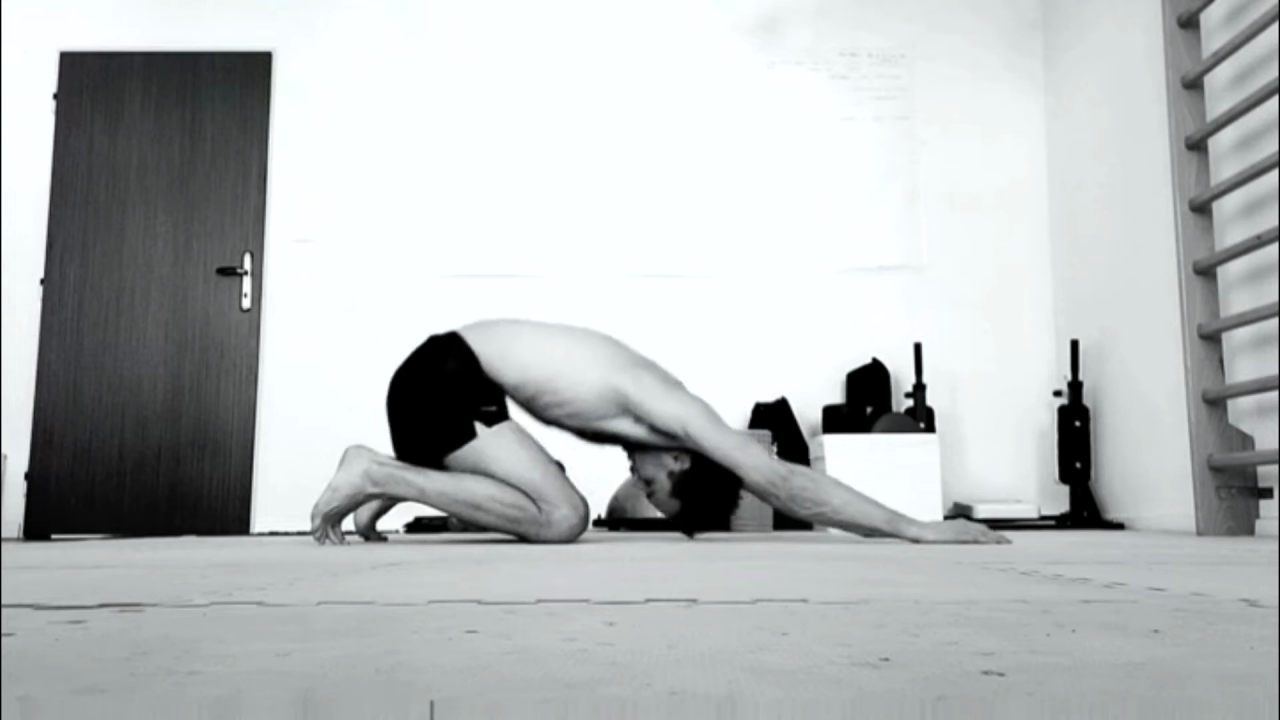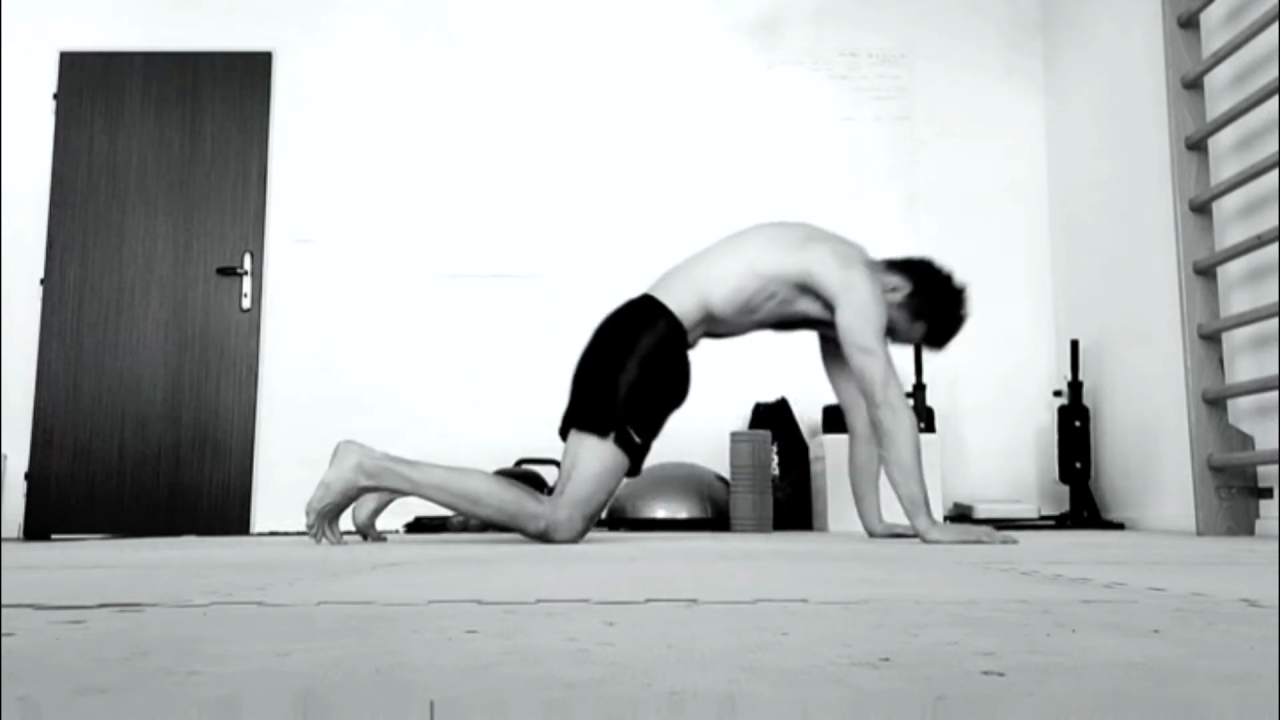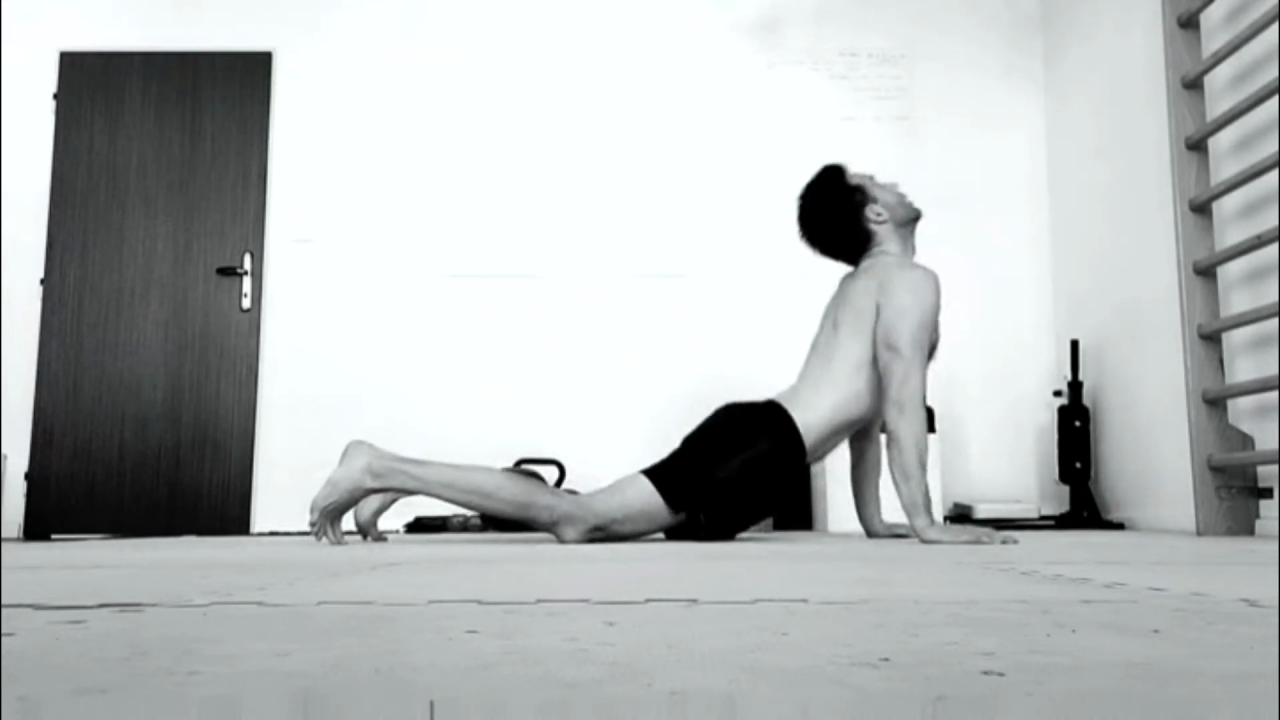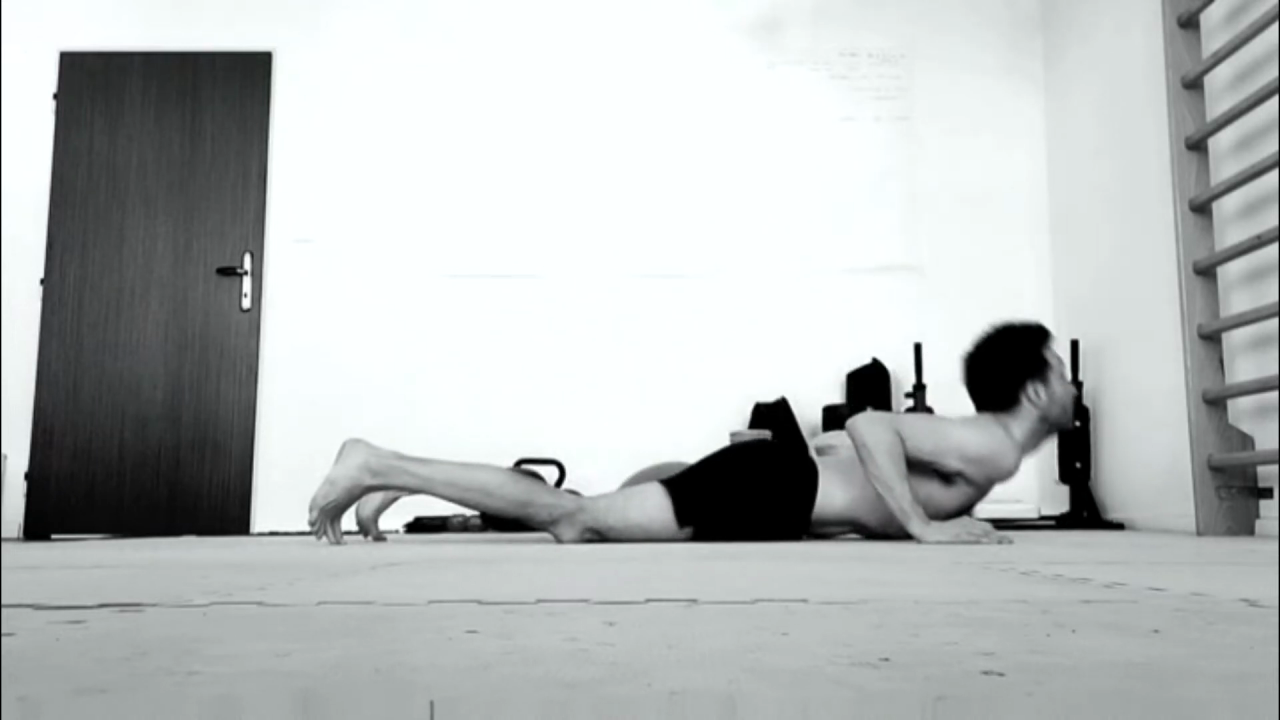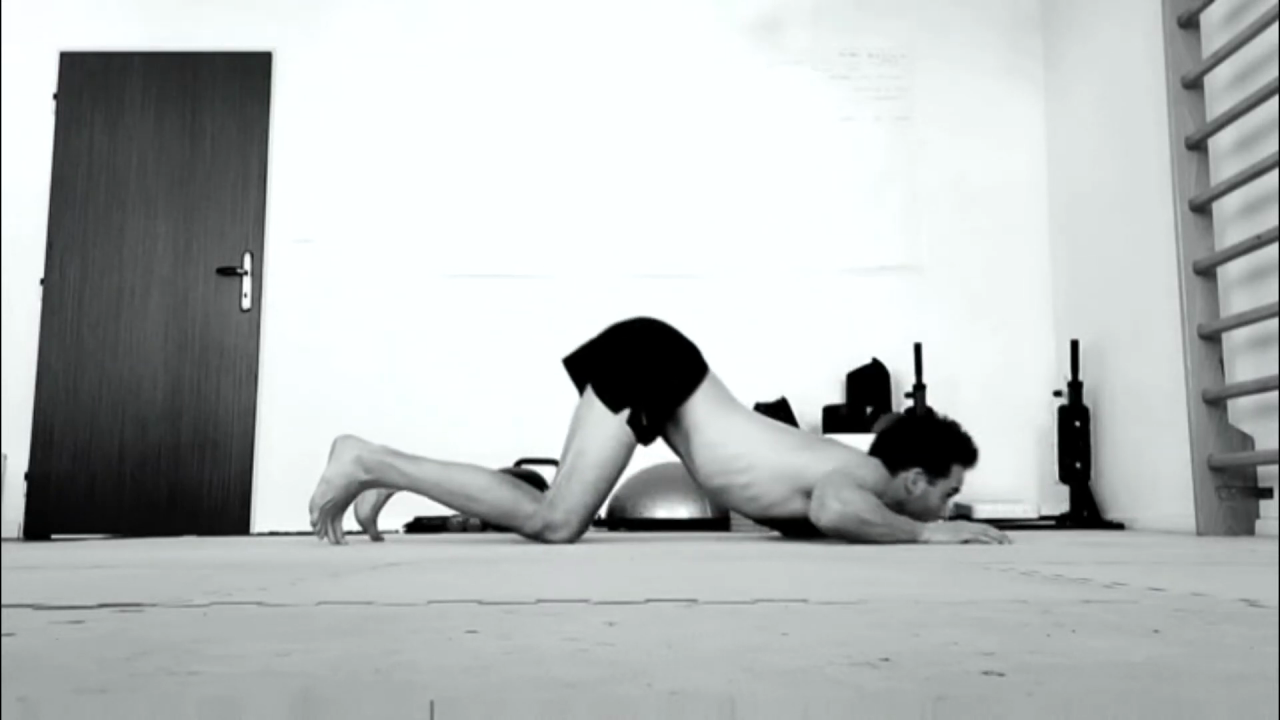
dt=1s
person 1, frame 1
left shoulder: (658, 412)
right shoulder: (674, 413)
left elbow: (778, 483)
right elbow: (784, 482)
left wrist: (892, 527)
right wrist: (912, 528)
left hip: (455, 372)
right hip: (444, 376)
left knee: (545, 510)
right knee: (560, 519)
left ankle: (386, 482)
right ankle: (376, 477)
person 1, frame 2
left shoulder: (833, 292)
right shoulder: (853, 279)
left elbow: (859, 413)
right elbow: (889, 407)
left wrist: (874, 522)
right wrist: (924, 522)
left hip: (647, 343)
right hip: (646, 341)
left knee: (564, 511)
right knee: (559, 522)
left ankle: (384, 476)
right ankle: (371, 470)
person 1, frame 3
left shoulder: (864, 282)
right shoulder: (912, 281)
left elbow: (860, 407)
right elbow: (903, 405)
left wrist: (873, 519)
right wrist: (923, 521)
left hip: (752, 433)
right hip: (762, 446)
left knee: (573, 512)
right knee: (576, 520)
left ankle: (393, 475)
right ankle: (383, 471)
person 1, frame 4
left shoulder: (968, 438)
right shoulder: (993, 450)
right elbow: (870, 427)
left wrist: (906, 516)
right wrist: (920, 526)
left hip: (767, 474)
right hip: (762, 486)
left knee: (572, 515)
right knee: (571, 519)
left ankle: (389, 476)
right ankle: (376, 468)
person 1, frame 5
left shoulder: (847, 466)
right shoulder: (857, 474)
right elbow: (832, 515)
left wrist: (914, 525)
right wrist: (928, 533)
left hip: (649, 361)
right hip: (645, 360)
left knee: (551, 514)
right knee: (554, 525)
left ankle: (381, 468)
right ankle: (372, 463)
